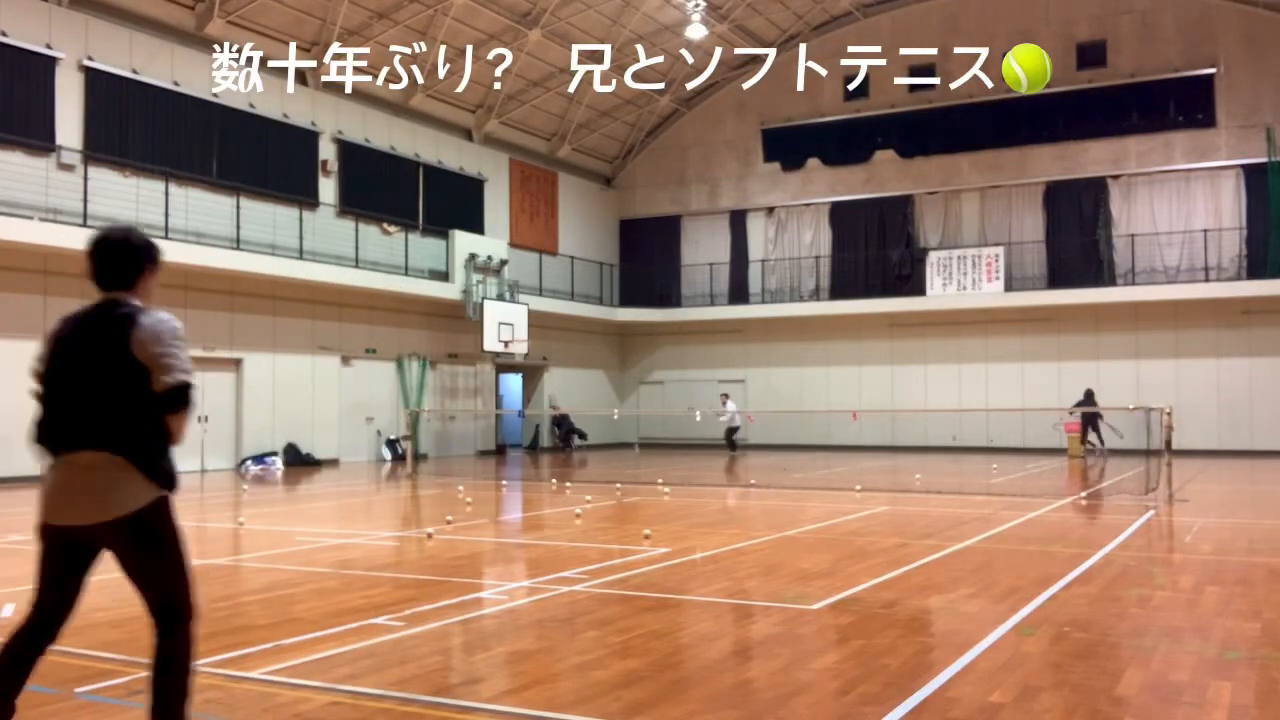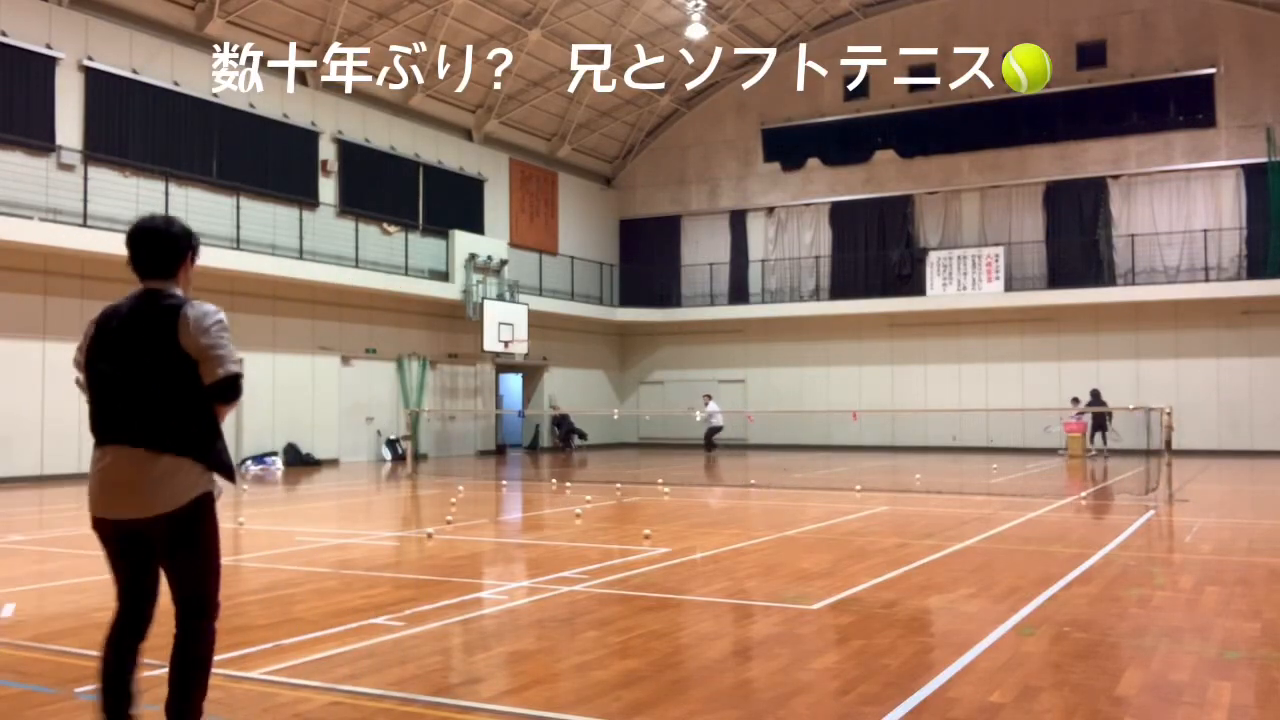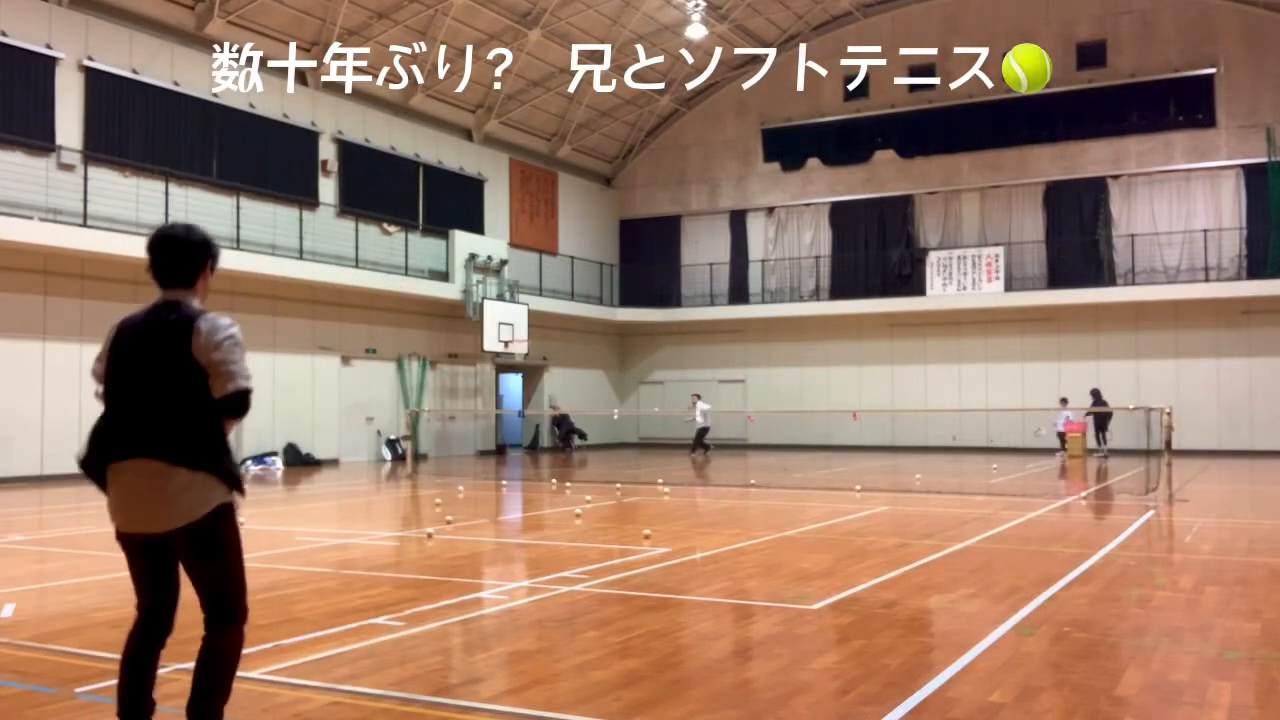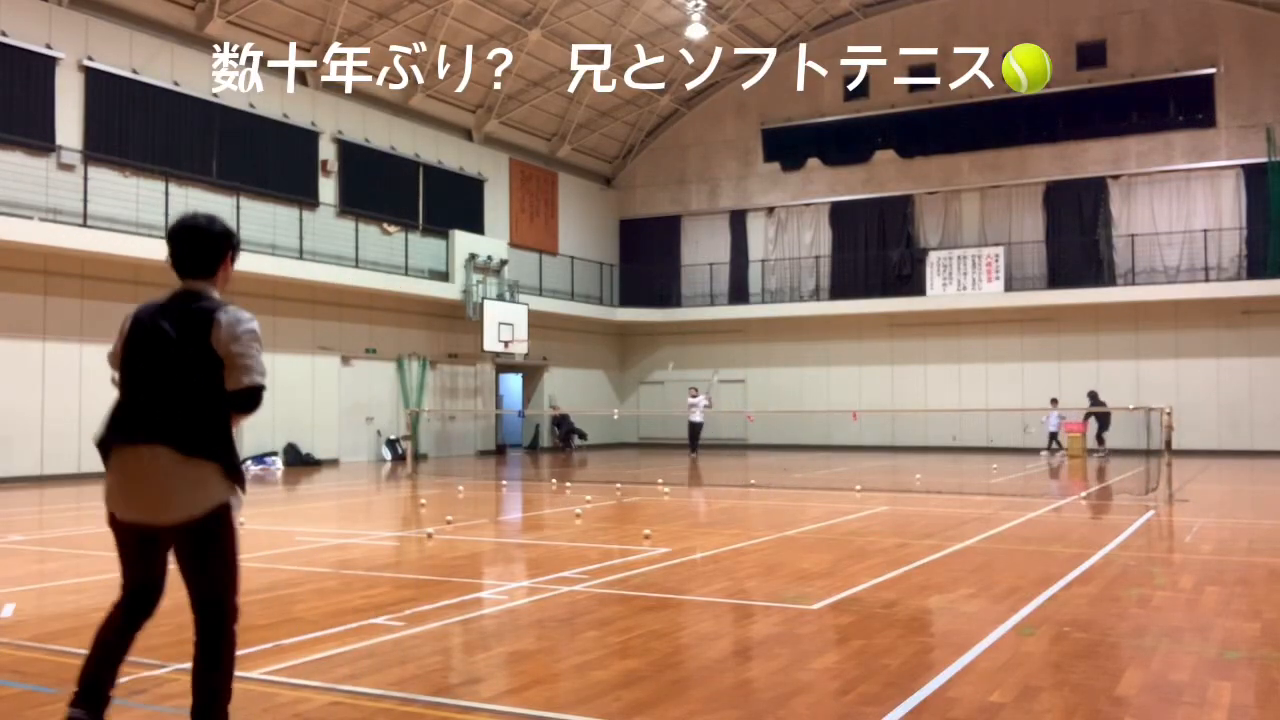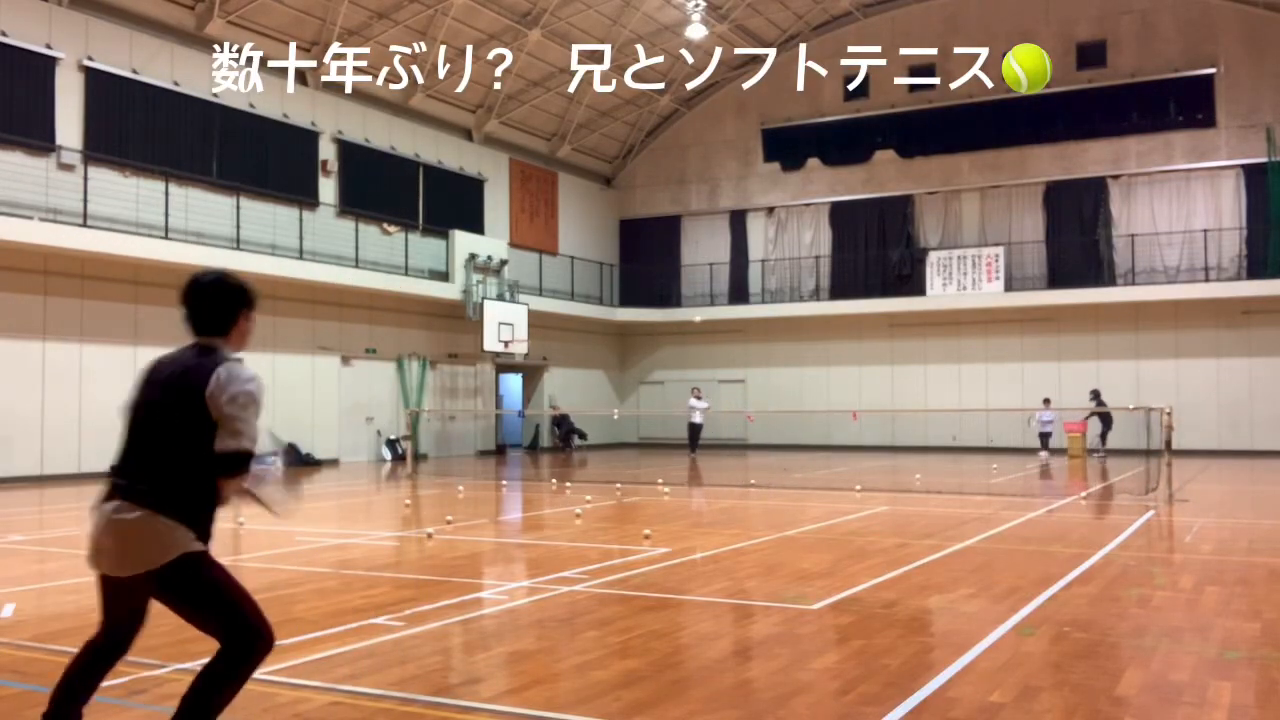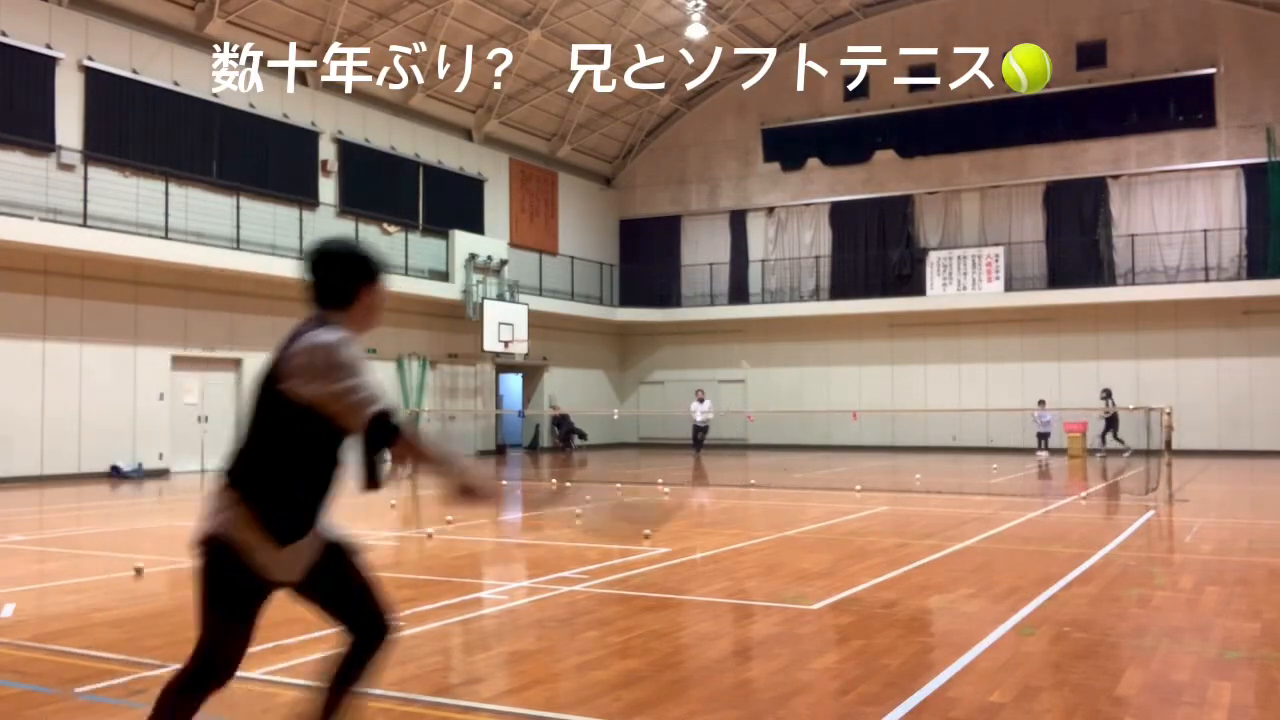
dt=0.3s
person 1, frame 1
left shoulder: (65, 331)
right shoulder: (153, 325)
left elbow: (46, 396)
right elbow: (175, 401)
right wrist: (169, 433)
left hip: (65, 494)
right hip: (128, 490)
left knee: (45, 615)
right knee: (174, 616)
person 1, frame 2
left shoulder: (105, 322)
right shoulder: (197, 317)
left elbow: (88, 384)
right elbow: (227, 388)
left wrist: (131, 425)
right wrist: (198, 419)
left hip: (111, 482)
right hip: (175, 480)
left knee: (133, 609)
right knee: (196, 614)
person 1, frame 3
left shoulder: (123, 332)
right shoulder: (211, 329)
left elbow: (109, 397)
right elbow: (234, 404)
right wrist: (205, 433)
left hip: (129, 493)
right hip: (194, 492)
left knee: (153, 614)
right knee: (226, 619)
person 1, frame 4
left shoulder: (140, 319)
right shoulder: (231, 322)
left elbow: (124, 379)
right elbow: (247, 395)
right wrist: (216, 420)
left hip: (128, 480)
right hip: (194, 486)
left knee: (136, 600)
right knee: (216, 618)
person 1, frame 5
left shoulder: (161, 369)
right shoulder: (234, 379)
right elbow: (232, 466)
right wrist: (220, 492)
left hip: (115, 529)
right hip: (162, 538)
left knee: (116, 634)
right knee: (250, 640)
person 1, frame 6
left shoulder: (322, 345)
right shoulder: (323, 348)
right elbow: (380, 429)
right wrist: (453, 471)
left hip: (293, 531)
right hip: (244, 528)
left knee: (373, 627)
right knee: (215, 665)
